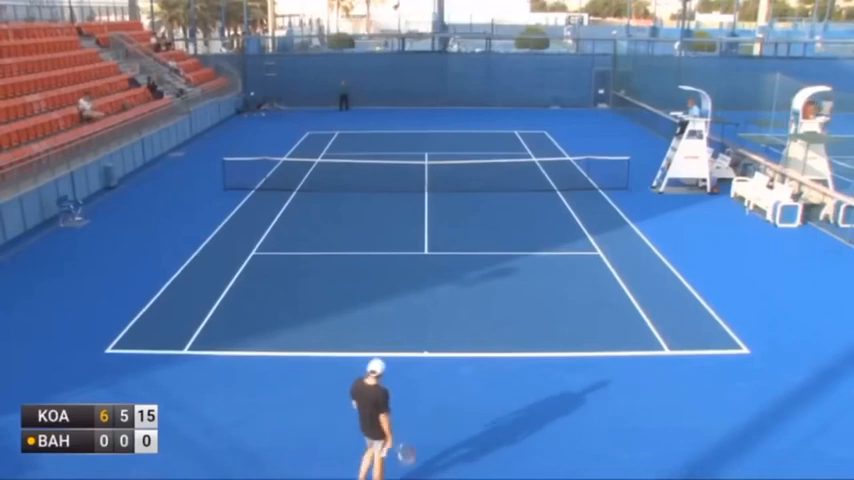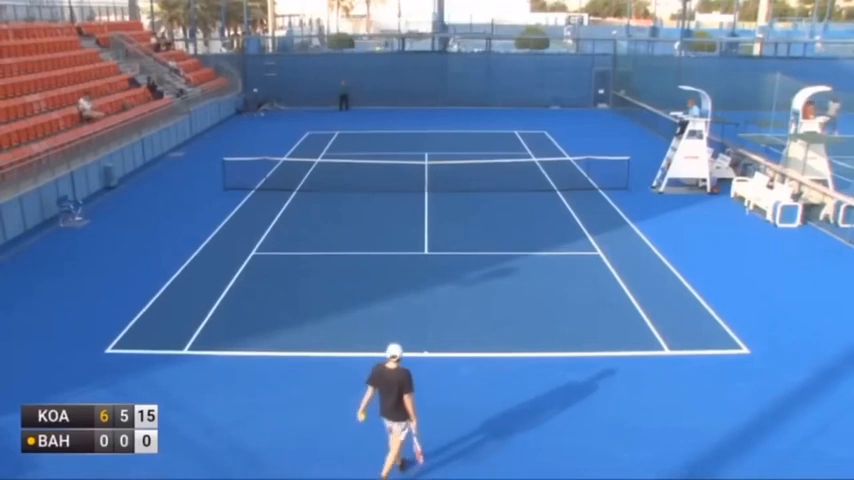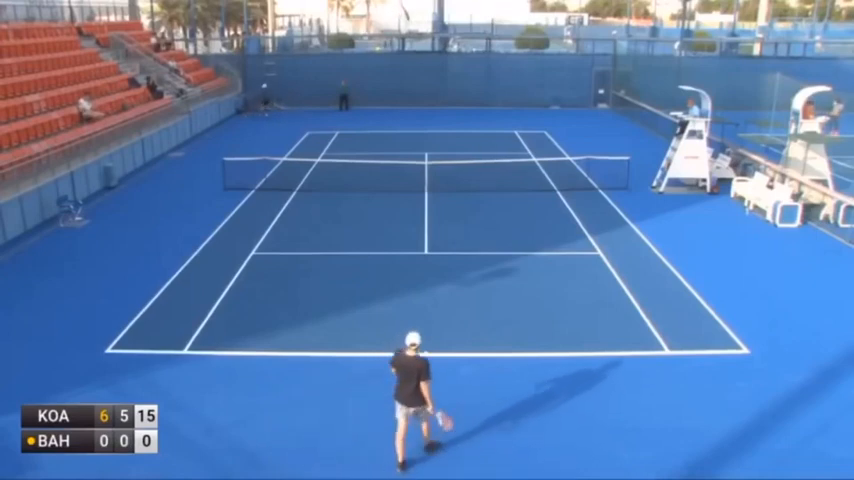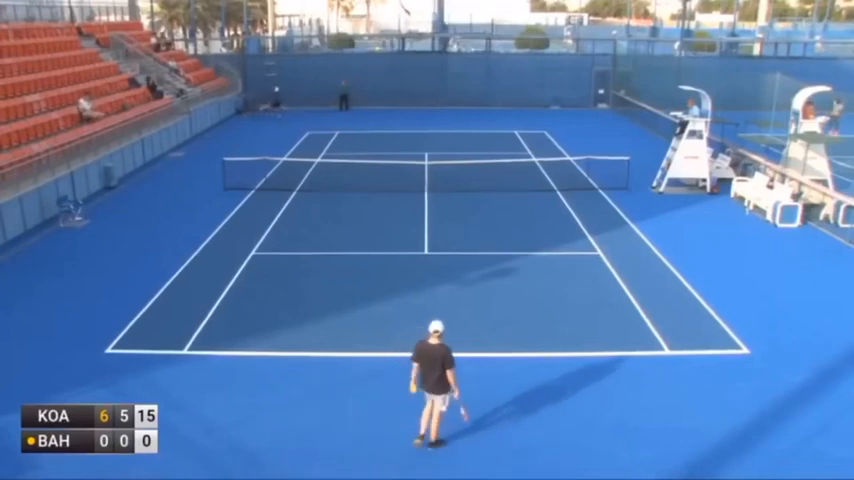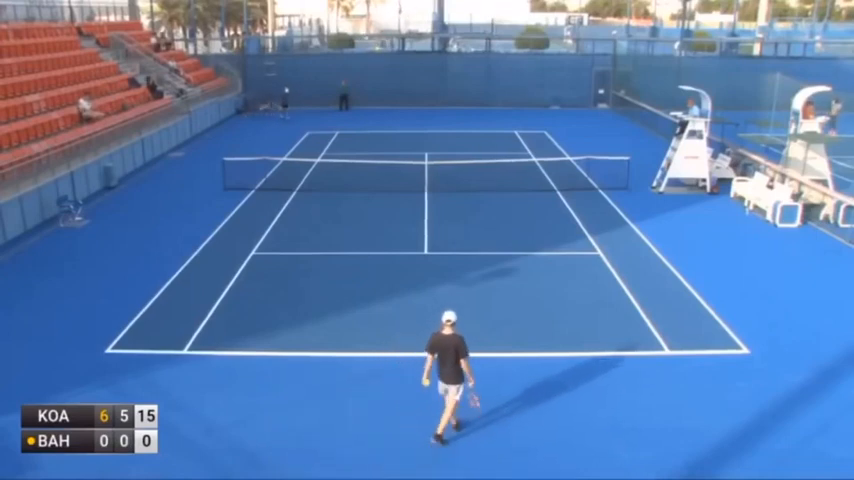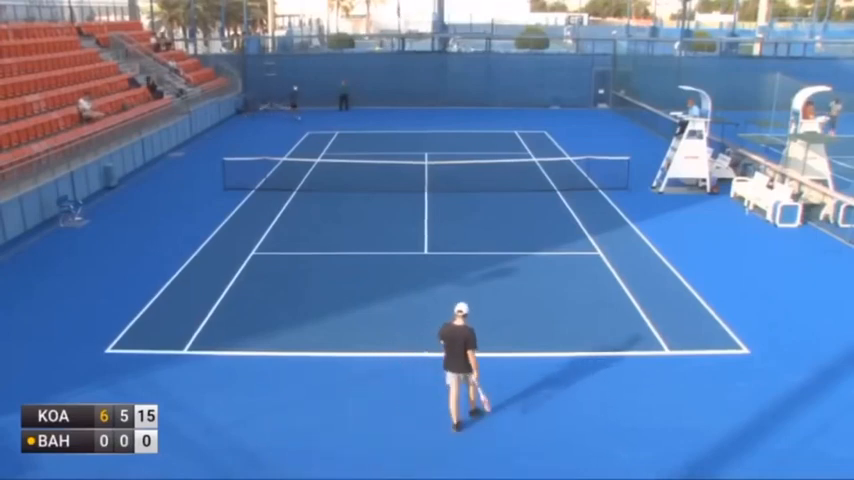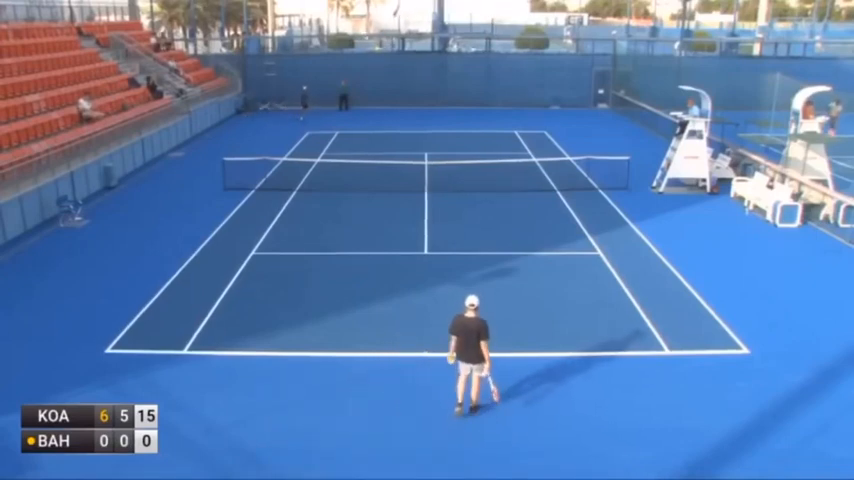
dt=0.4s
person 1, frame 1
left shoulder: (357, 384)
right shoulder: (381, 392)
right elbow: (384, 416)
right wrist: (389, 437)
left hip: (365, 427)
right hip: (379, 432)
left knee: (371, 451)
right knee: (378, 460)
person 1, frame 2
left shoulder: (377, 370)
right shoulder: (404, 374)
left elbow: (370, 390)
right elbow: (408, 398)
left wrist: (362, 408)
right wrist: (414, 418)
left hip: (385, 412)
right hip: (400, 415)
left knee: (392, 438)
right knee: (397, 445)
left ankle: (399, 463)
person 1, frame 3
left shoulder: (398, 355)
right shoulder: (422, 362)
right elbow: (424, 385)
right wrist: (430, 403)
left hip: (401, 398)
right hip: (418, 401)
left knee: (401, 428)
right knee: (425, 420)
left ankle: (401, 461)
right ankle: (428, 445)
person 1, frame 4
left shoulder: (420, 346)
right shoulder: (445, 350)
left elbow: (415, 366)
right elbow: (450, 372)
left wrist: (413, 381)
right wrist: (456, 388)
left hip: (426, 385)
right hip: (441, 388)
left knee: (428, 406)
right knee: (436, 414)
left ankle: (421, 435)
right ankle: (433, 441)
person 1, frame 5
left shoulder: (434, 337)
right shoulder: (459, 340)
left elbow: (430, 358)
right elbow: (464, 362)
left wrist: (426, 375)
right wrist: (470, 377)
left hip: (442, 376)
right hip: (455, 378)
left knee: (448, 401)
right knee: (451, 406)
left ankle: (454, 423)
right ankle: (438, 434)
person 1, frame 6
left shoulder: (445, 328)
right shoulder: (469, 331)
left elbow: (442, 341)
right elbow: (471, 354)
right wrist: (476, 371)
left hip: (450, 366)
right hip: (465, 367)
left knee: (453, 393)
right knee: (472, 385)
left ankle: (455, 423)
right ankle: (473, 410)
person 1, frame 7
left shoulder: (457, 320)
right shoulder: (481, 323)
left elbow: (453, 339)
right elbow: (484, 344)
left wrist: (451, 352)
right wrist: (488, 361)
left hip: (462, 356)
right hip: (478, 358)
left knee: (462, 377)
right knee: (476, 381)
left ankle: (459, 403)
right ankle: (473, 406)
